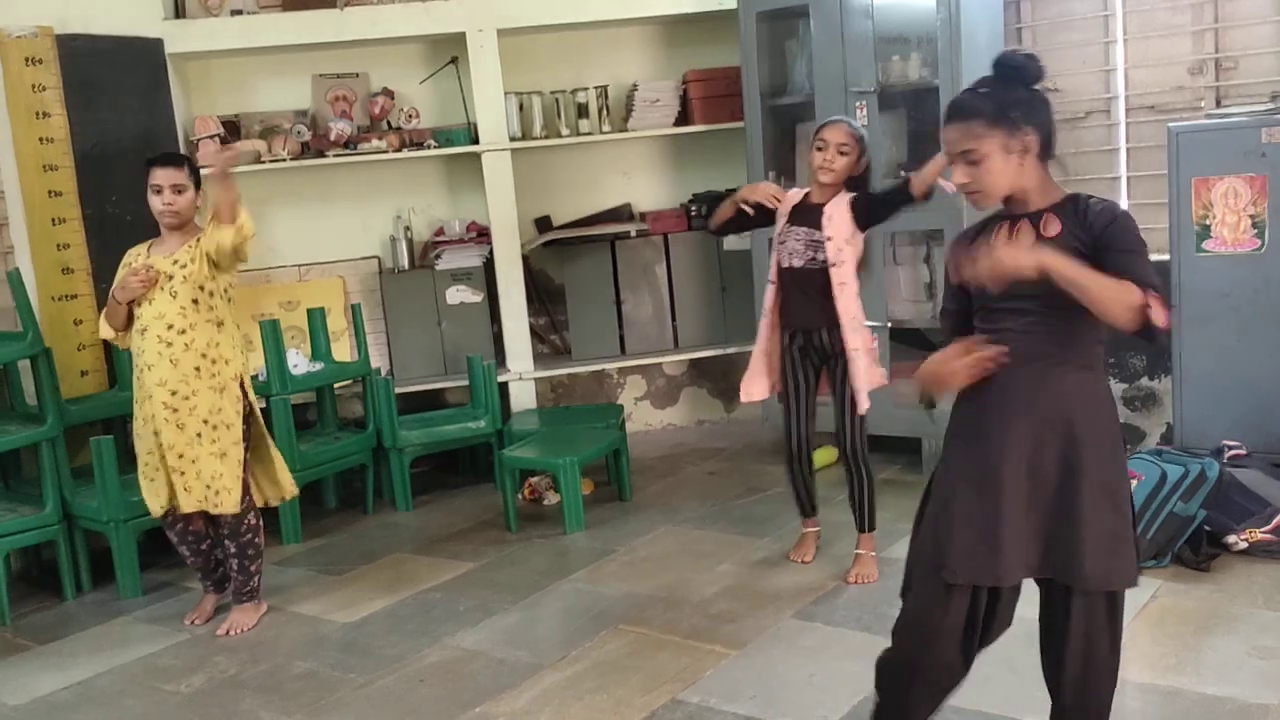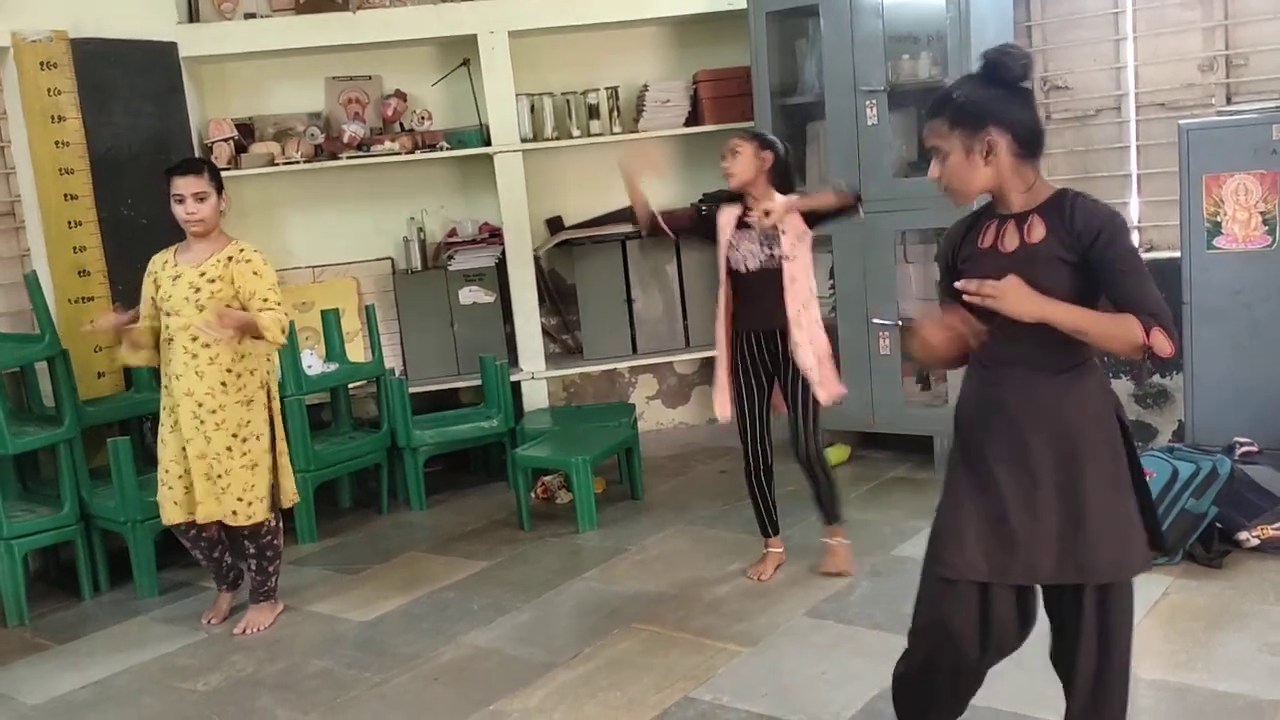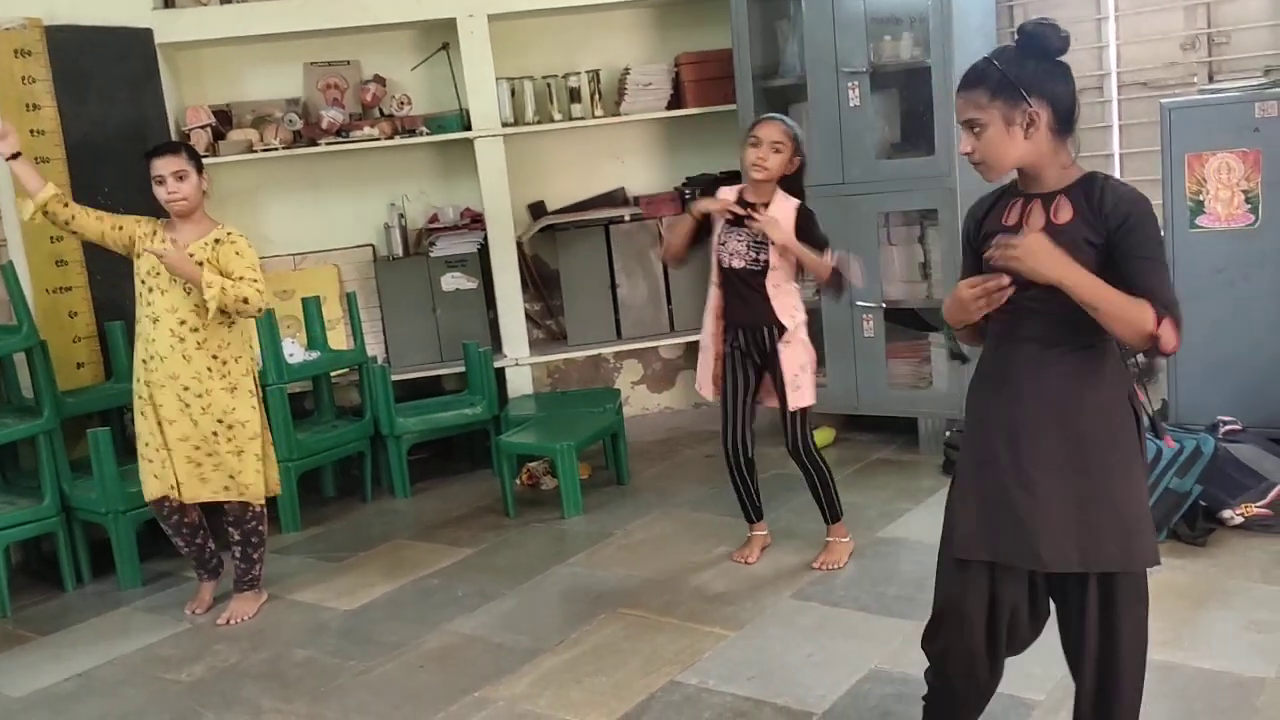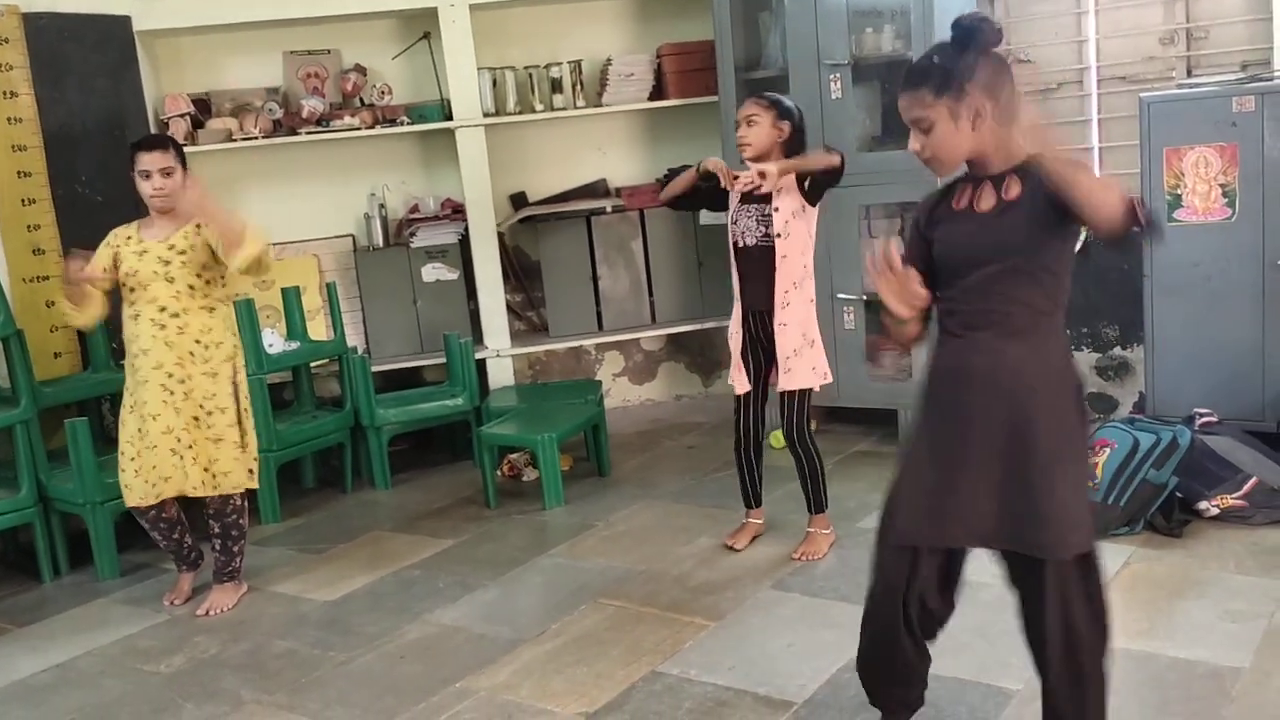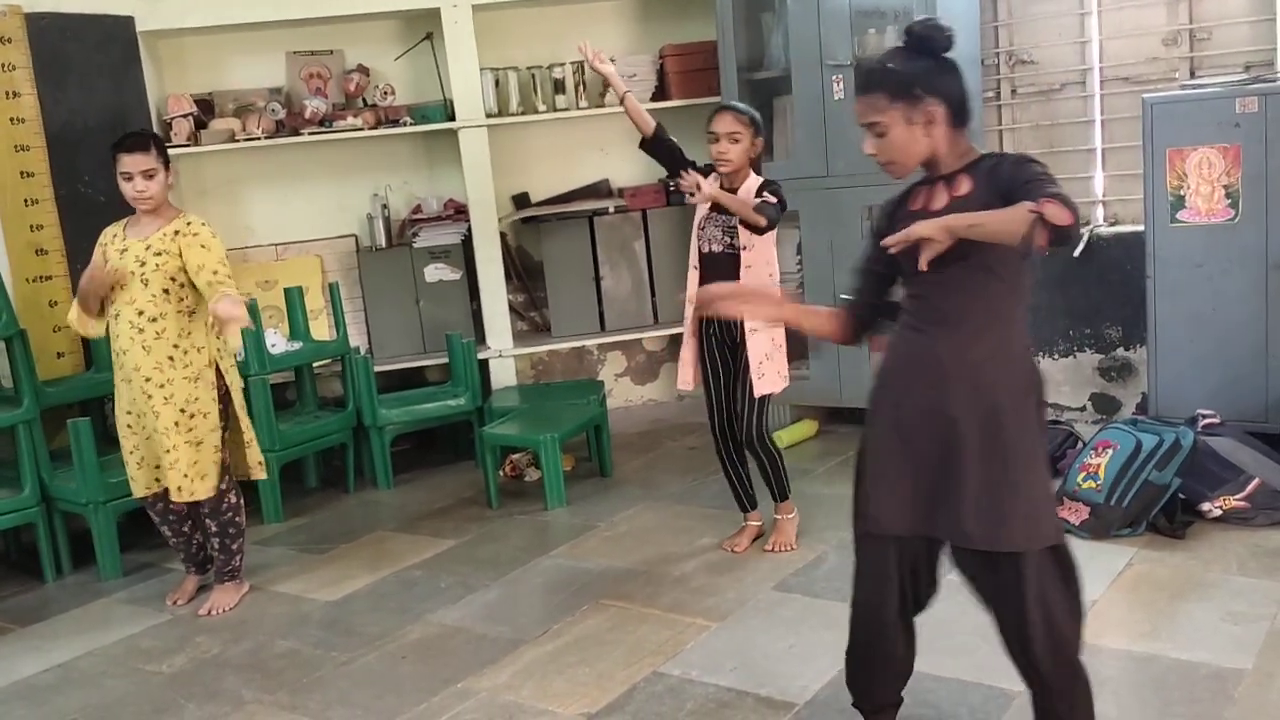
dt=1s
person 1, frame 1
left shoulder: (1097, 220)
right shoulder: (970, 244)
left elbow: (1149, 312)
right elbow: (948, 348)
left wrist: (1039, 261)
right wrist: (947, 365)
left hip: (1074, 442)
right hip: (983, 443)
left knee: (1081, 624)
right knee: (933, 618)
person 1, frame 2
left shoulder: (1086, 221)
right shoulder: (961, 241)
left elbow: (1157, 337)
left wrist: (1039, 307)
right wrist: (932, 338)
left hip: (1077, 448)
right hip: (987, 449)
left knee: (1092, 628)
right knee: (950, 619)
person 1, frame 3
left shoulder: (1117, 207)
right shoulder: (987, 215)
left elbow: (1159, 333)
left wrist: (1060, 269)
right wrist: (960, 310)
left hip: (1091, 436)
right hip: (1000, 429)
left knee: (1104, 616)
right knee: (969, 602)
person 1, frame 4
left shoulder: (1048, 183)
right shoulder: (936, 211)
left elbow: (1124, 222)
right elbow: (907, 329)
left wrist: (1035, 143)
right wrist: (898, 309)
left hip: (1037, 413)
right hip: (951, 413)
left knee: (1060, 592)
right knee: (903, 574)
person 1, frame 5
left shoulder: (1011, 176)
right shoulder: (892, 209)
left elbow: (1061, 222)
right elbow: (855, 324)
left wrist: (947, 227)
right wrist: (769, 307)
left hip: (994, 409)
right hip: (906, 409)
left knee: (1027, 586)
right knee: (886, 581)
person 2, frame 1
left shoulder: (211, 248)
right shoulder: (135, 258)
left elbow: (232, 235)
right elbow: (116, 332)
left wrist: (223, 177)
right wrist: (119, 297)
left hip: (213, 396)
right hip: (156, 403)
left knee: (230, 494)
right knee: (176, 504)
left ankle: (249, 596)
right ankle: (214, 586)
person 2, frame 2
left shoulder: (243, 259)
right shoulder: (160, 265)
left elbow: (275, 319)
right elbow: (146, 345)
left wrist: (241, 322)
right wrist: (124, 331)
left hip: (238, 401)
right hip: (182, 406)
left knee: (249, 498)
right knee: (185, 508)
left ankle: (266, 596)
right ankle: (228, 583)
person 2, frame 3
left shoulder: (228, 242)
right shoulder: (141, 233)
left elbow: (253, 298)
right elbow: (67, 213)
left wrist: (191, 270)
left hip: (220, 388)
right hip: (160, 390)
left knee: (238, 485)
right knee: (167, 493)
left ankle: (249, 585)
right ankle: (208, 572)
person 2, frame 4
left shoulder: (206, 232)
right shoulder: (121, 240)
left elbow: (256, 260)
right elbow: (88, 308)
left wrist: (208, 215)
right wrist: (75, 280)
left hip: (205, 379)
right hip: (147, 385)
left knee: (216, 478)
right knee: (143, 490)
left ankle: (230, 577)
right ankle: (187, 564)
person 2, frame 5
left shoulder: (192, 233)
right shoulder: (111, 238)
left elbow: (221, 289)
right elbow: (93, 313)
left wrist: (222, 308)
right wrist: (88, 287)
left hip: (192, 380)
right hip: (134, 385)
left knee: (210, 479)
right knee: (154, 486)
left ankle: (231, 576)
right ankle: (196, 567)
person 3, frame 1
left shoulder: (856, 208)
right shoulder: (788, 203)
left elbow: (909, 190)
right elbow: (719, 226)
left wrist: (949, 156)
right wrist: (743, 196)
left hip: (841, 337)
right hip: (794, 339)
left knee: (852, 444)
right knee: (797, 443)
left ankle: (867, 547)
right ankle: (810, 525)
person 3, frame 2
left shoulder: (795, 213)
right shoulder: (725, 218)
left elbow: (850, 200)
right elbow: (658, 222)
left wrist: (790, 204)
right wrist: (633, 183)
left hip: (794, 343)
right hip: (746, 347)
left knee: (806, 448)
right knee: (755, 453)
left ankle: (836, 536)
right ankle: (772, 544)
person 3, frame 3
left shoulder: (794, 213)
right shoulder: (722, 203)
left elbow: (832, 277)
right elbow: (670, 255)
left wrist: (786, 241)
right wrist: (696, 211)
left hip: (783, 336)
right hip: (735, 339)
left knee: (798, 443)
right knee: (734, 443)
left ankle: (839, 532)
right ankle: (757, 529)
person 3, frame 4
left shoulder: (799, 182)
right shoulder: (733, 187)
left elbow: (835, 161)
right elbow: (670, 197)
left wrist: (780, 167)
right wrist: (702, 169)
left hip: (790, 320)
right hip: (747, 322)
left knee: (796, 429)
right knee: (746, 426)
left ankle: (821, 524)
right ankle: (753, 515)
person 3, frame 5
left shoulder: (767, 192)
right shoulder: (703, 183)
left elbow: (760, 221)
right elbow: (655, 139)
left wrist: (713, 195)
right wrist: (614, 81)
left hip: (754, 325)
right hip: (710, 325)
left knee: (751, 429)
right knee: (722, 428)
left ankle: (786, 511)
right ankle: (750, 517)
